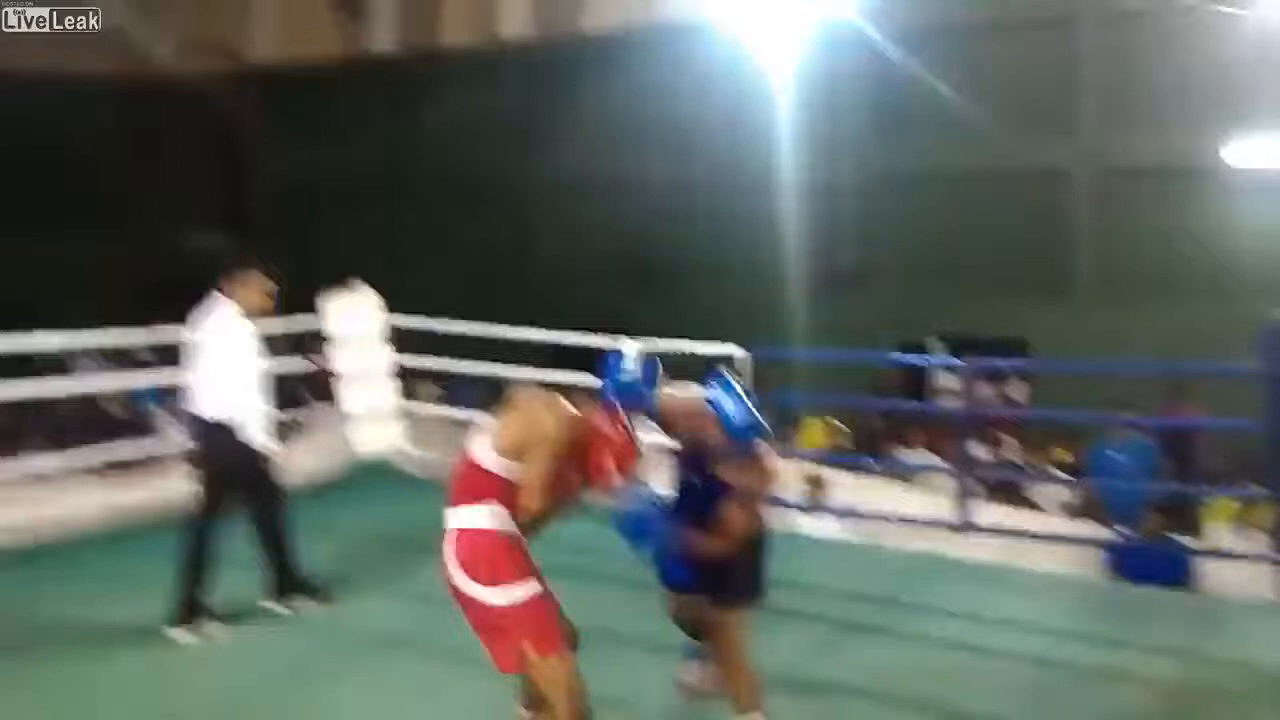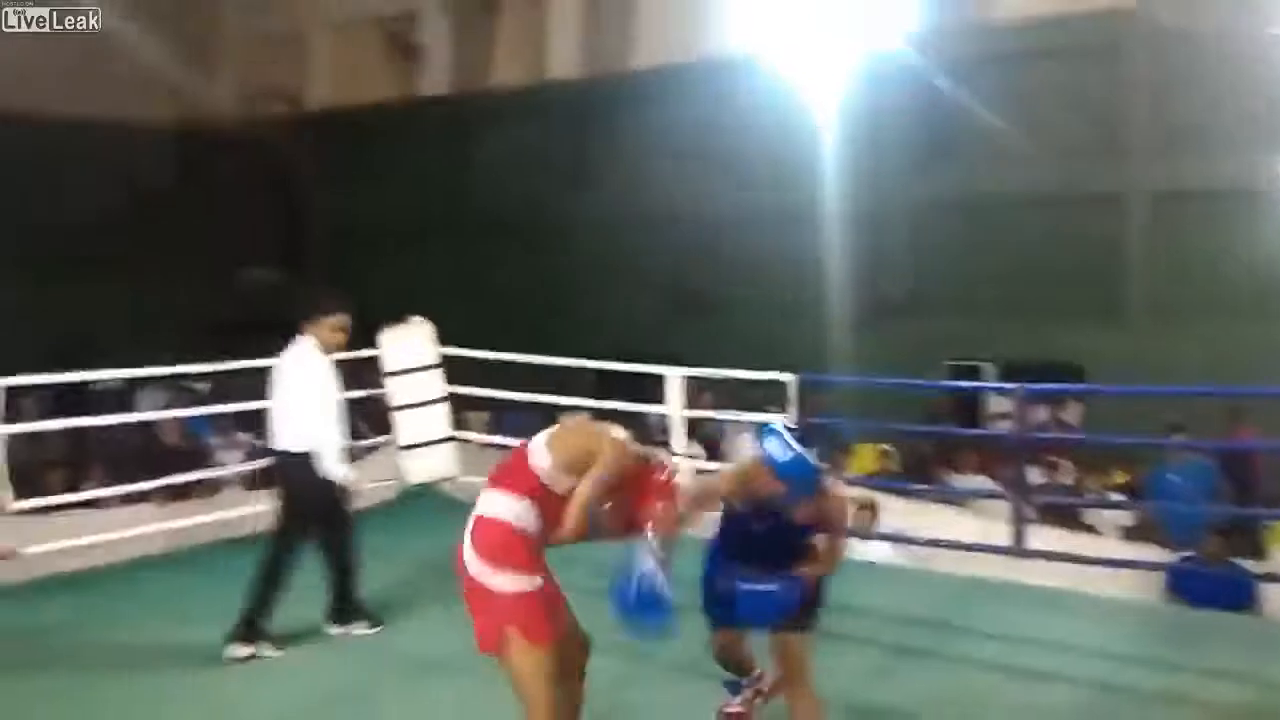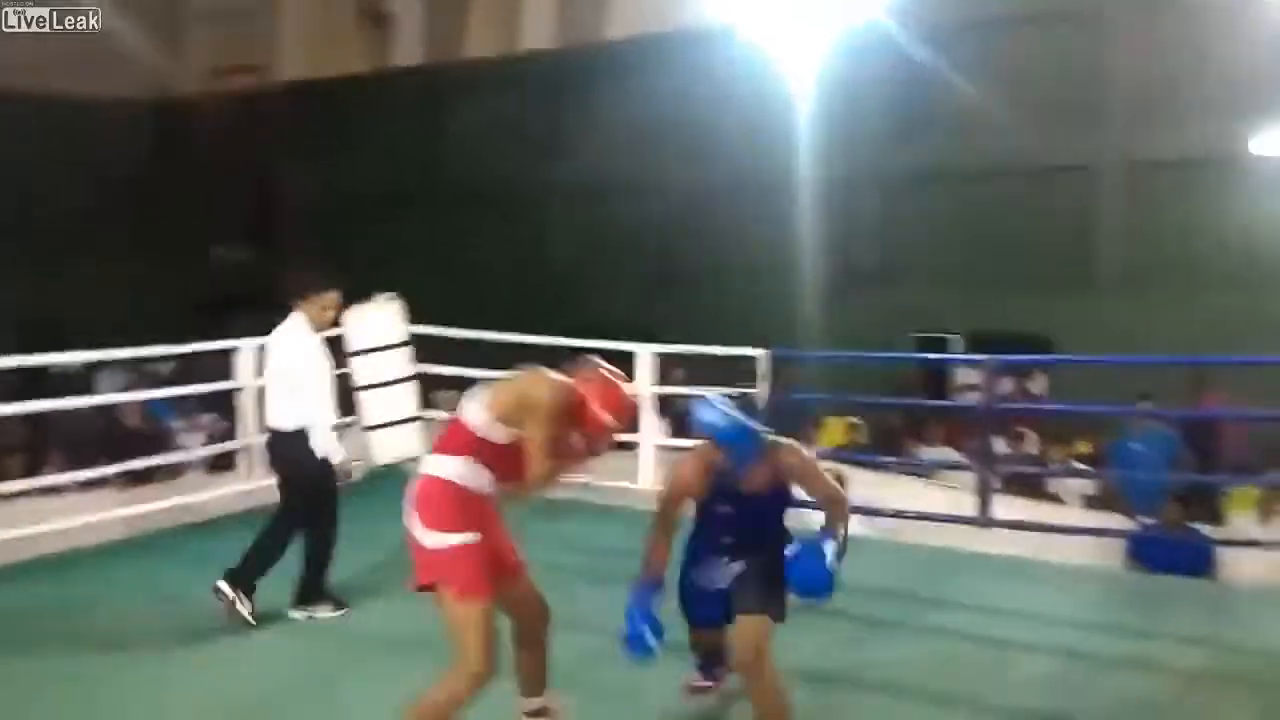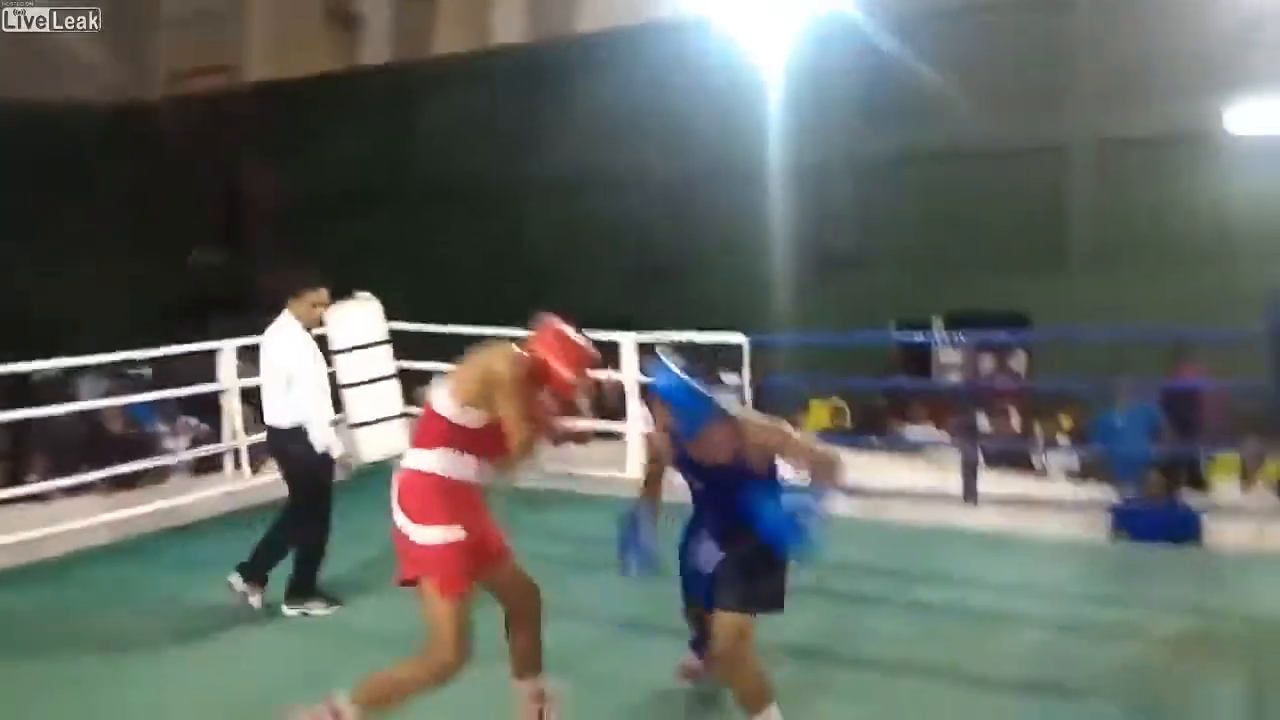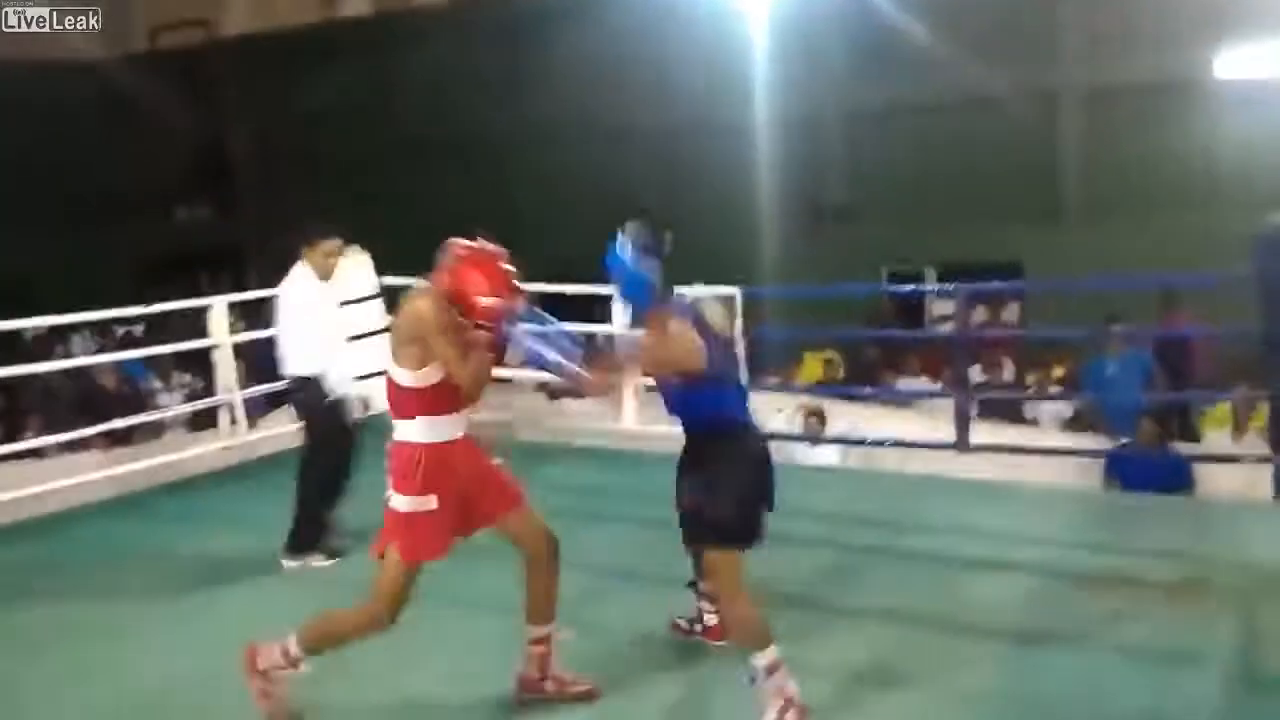
dt=0.1s
person 1, frame 1
left shoulder: (550, 409)
right shoulder: (558, 423)
right elbow: (531, 511)
right wrist: (576, 487)
left hip: (494, 536)
right hip: (486, 548)
left knee: (561, 639)
person 1, frame 2
left shoulder: (597, 438)
right shoulder: (618, 453)
right elbow: (571, 527)
right wrist: (610, 522)
left hip: (509, 539)
right hip: (499, 547)
left knee: (573, 649)
person 1, frame 3
left shoulder: (550, 389)
right shoulder: (549, 394)
right elbow: (530, 479)
left wrist: (575, 446)
right wrist: (573, 451)
left hip: (464, 499)
right hip: (445, 504)
left knee: (533, 612)
right knee: (477, 666)
person 1, frame 4
left shoulder: (510, 366)
right shoulder: (505, 365)
right elbow: (516, 449)
left wrist: (544, 422)
right wrist: (544, 412)
left hip: (458, 496)
right hip: (433, 498)
left knee: (526, 599)
right knee: (446, 658)
person 1, frame 5
left shoulder: (454, 315)
right shoulder: (428, 310)
right elbow: (469, 386)
left wrist: (489, 333)
right wrist: (485, 332)
left hip: (459, 450)
right hip: (424, 460)
left knee: (541, 545)
right knee: (383, 609)
left ankle: (538, 670)
right ankle: (274, 659)
person 2, frame 1
left shoulder: (758, 469)
right shoulder: (693, 413)
left elbow: (723, 543)
left wrist: (667, 531)
left hip: (722, 543)
right hip: (686, 523)
left knee: (727, 640)
right knee: (684, 610)
right ankle: (710, 655)
person 2, frame 2
left shoulder: (828, 501)
right shoulder: (742, 478)
left elbow: (830, 559)
left wrist: (792, 586)
left hip: (792, 571)
right hip: (735, 564)
right knee: (725, 647)
right ankle: (753, 683)
person 2, frame 3
left shoulder: (788, 458)
right shoulder: (694, 469)
left elbow: (837, 502)
right elbow: (661, 529)
left wrist: (830, 543)
right wrist: (644, 593)
left hip: (763, 555)
right hip: (710, 552)
left knee: (748, 654)
right knee: (704, 642)
right ankle: (716, 668)
person 2, frame 4
left shoulder: (751, 432)
right shoulder: (664, 441)
left elbow: (826, 460)
right elbow: (652, 483)
left wrist: (797, 507)
right wrist: (640, 518)
left hip: (753, 539)
right hip: (708, 533)
left knee: (727, 648)
right knee: (700, 615)
right ankle: (708, 651)
person 2, frame 5
left shoulder: (667, 337)
right shoulder: (703, 312)
left hip: (729, 458)
right hip: (721, 449)
left knee: (723, 576)
right knee: (700, 544)
right ankle: (711, 616)
person 3, frame 1
left shoulder: (208, 321)
right shoulder: (236, 330)
right elbow: (244, 392)
right wrist: (265, 443)
left hip: (210, 429)
right hip: (231, 432)
left knee: (208, 517)
right knee: (268, 506)
left ankle: (188, 613)
right ankle: (286, 588)
person 3, frame 2
left shoulder: (292, 359)
right shoulder: (315, 365)
right elbow: (322, 426)
right wrist: (341, 474)
left hip: (291, 460)
right hip: (307, 465)
left knee: (285, 545)
right knee: (337, 535)
left ankle: (248, 631)
right ankle: (344, 614)
person 3, frame 3
left shoulder: (283, 336)
right shoulder: (306, 344)
right elbow: (314, 405)
right wrist: (335, 452)
left hip: (283, 438)
right hip: (301, 441)
left knee: (290, 517)
right knee: (321, 518)
left ankle: (238, 582)
right ankle: (309, 597)
person 3, frame 4
left shoulder: (278, 335)
right shoulder: (296, 341)
right elbow: (309, 400)
right wrist: (333, 446)
left hip: (283, 434)
right hip: (299, 437)
left knee: (300, 511)
right knee: (315, 515)
left ankle: (252, 573)
right ankle: (301, 594)
person 3, frame 5
left shoulder: (300, 286)
right shoulder: (306, 291)
right elbow: (322, 350)
right wrist: (345, 390)
left hip: (314, 384)
right hip: (315, 386)
left knee: (338, 455)
right knee: (321, 463)
left ankle: (313, 530)
right ankle: (299, 546)
